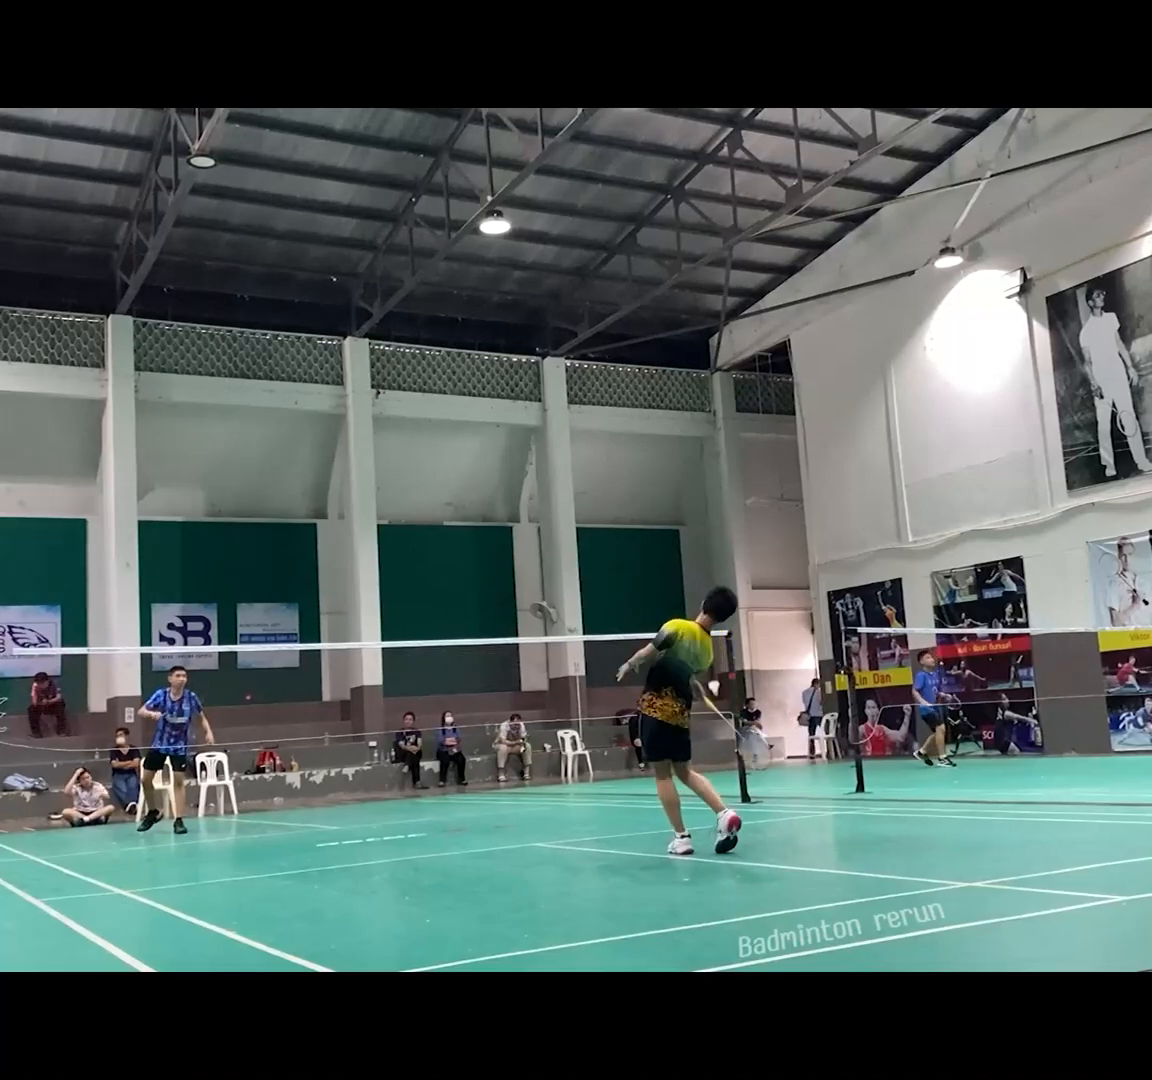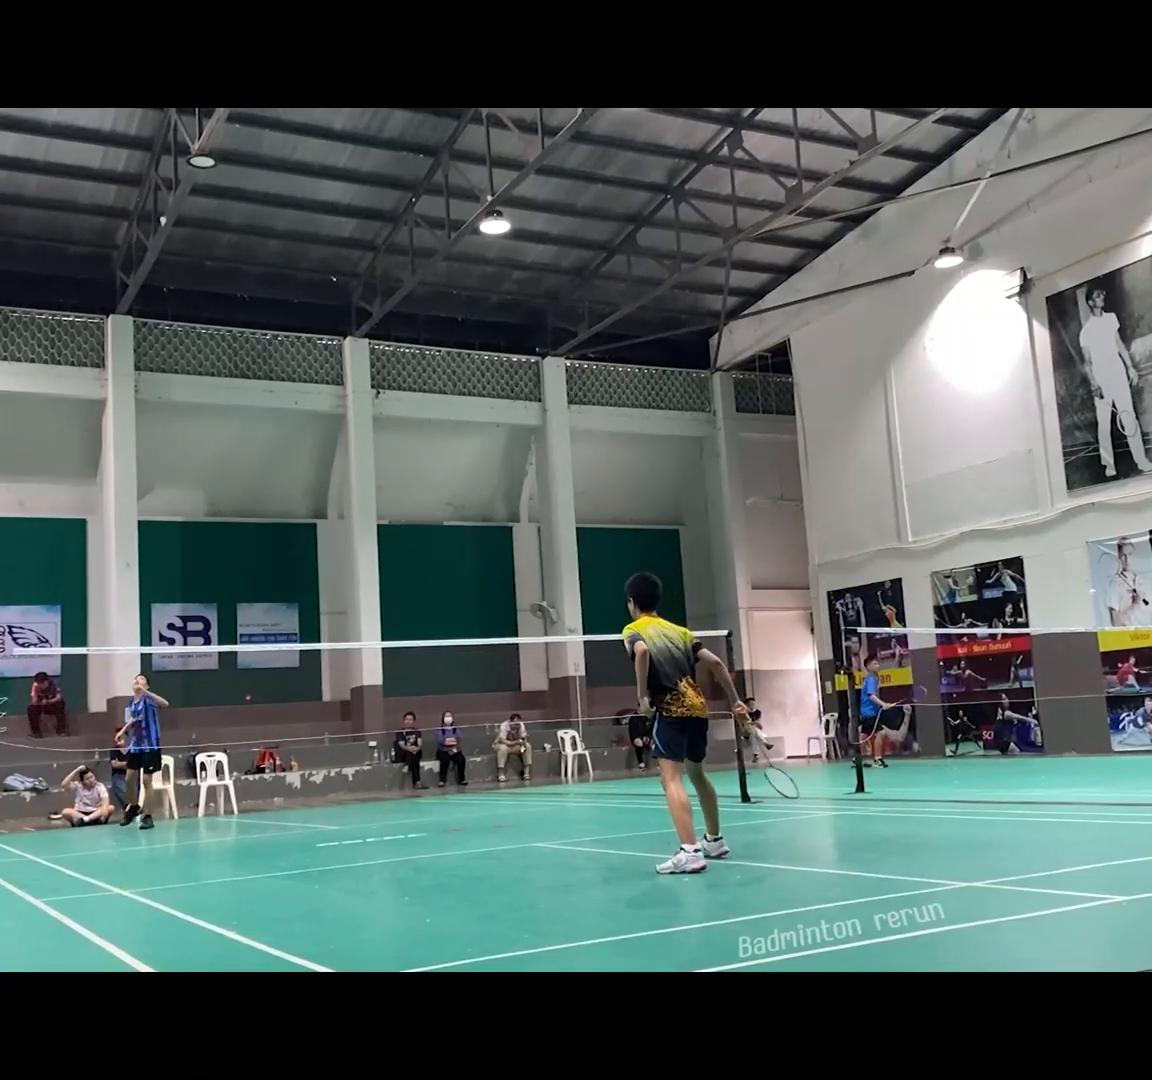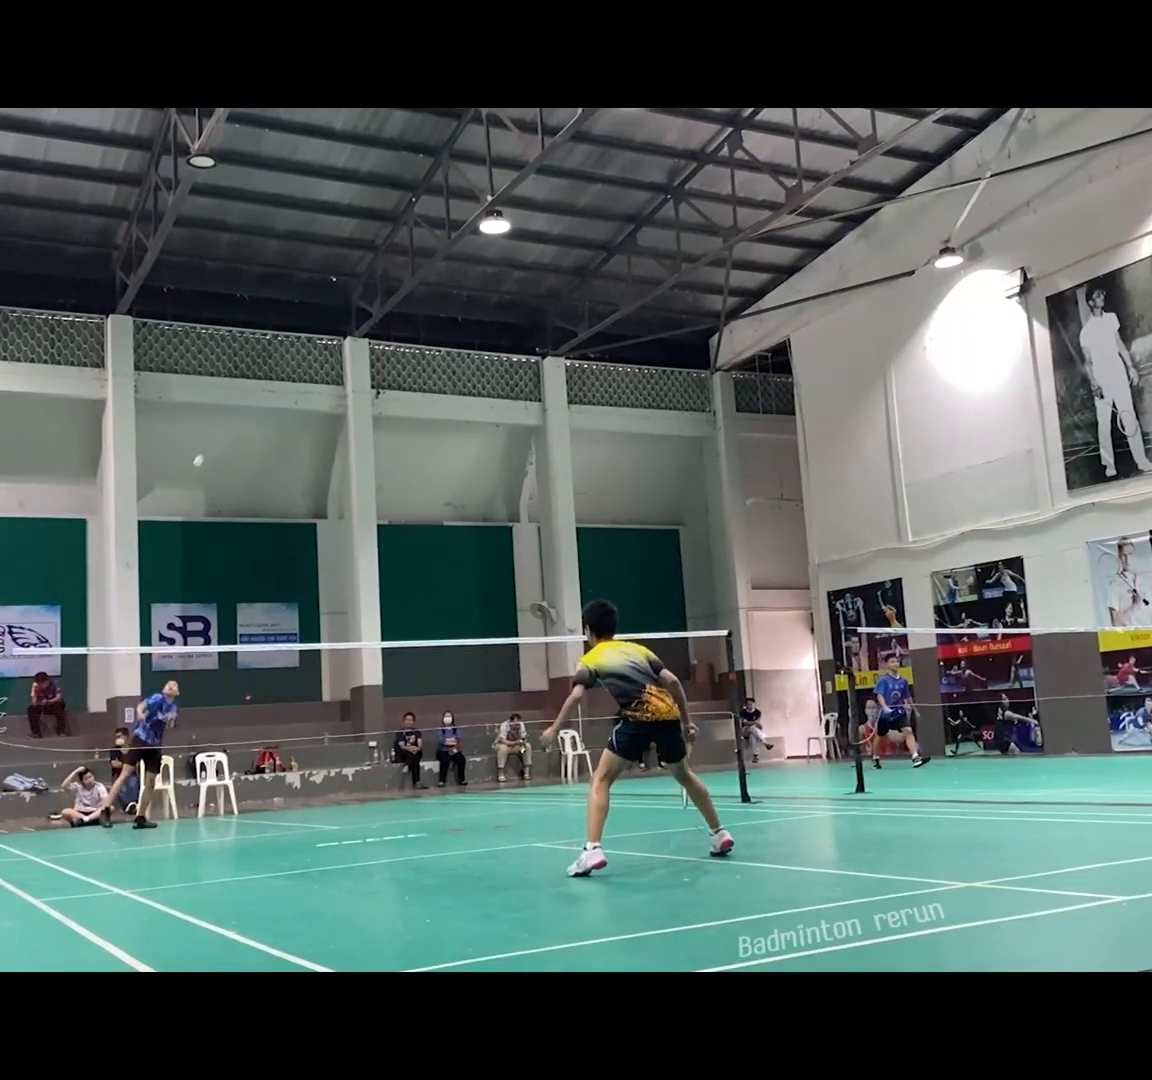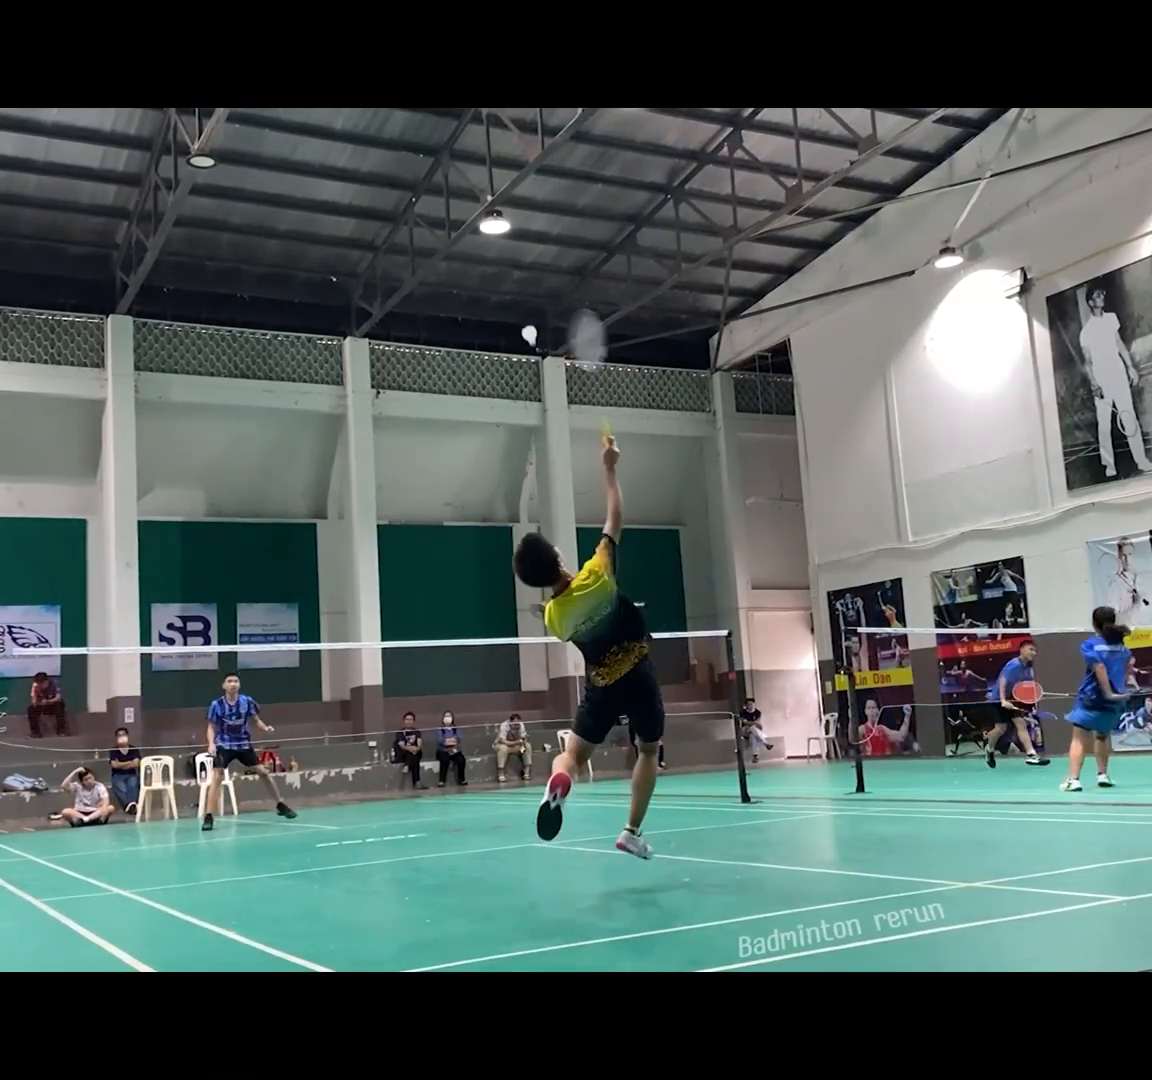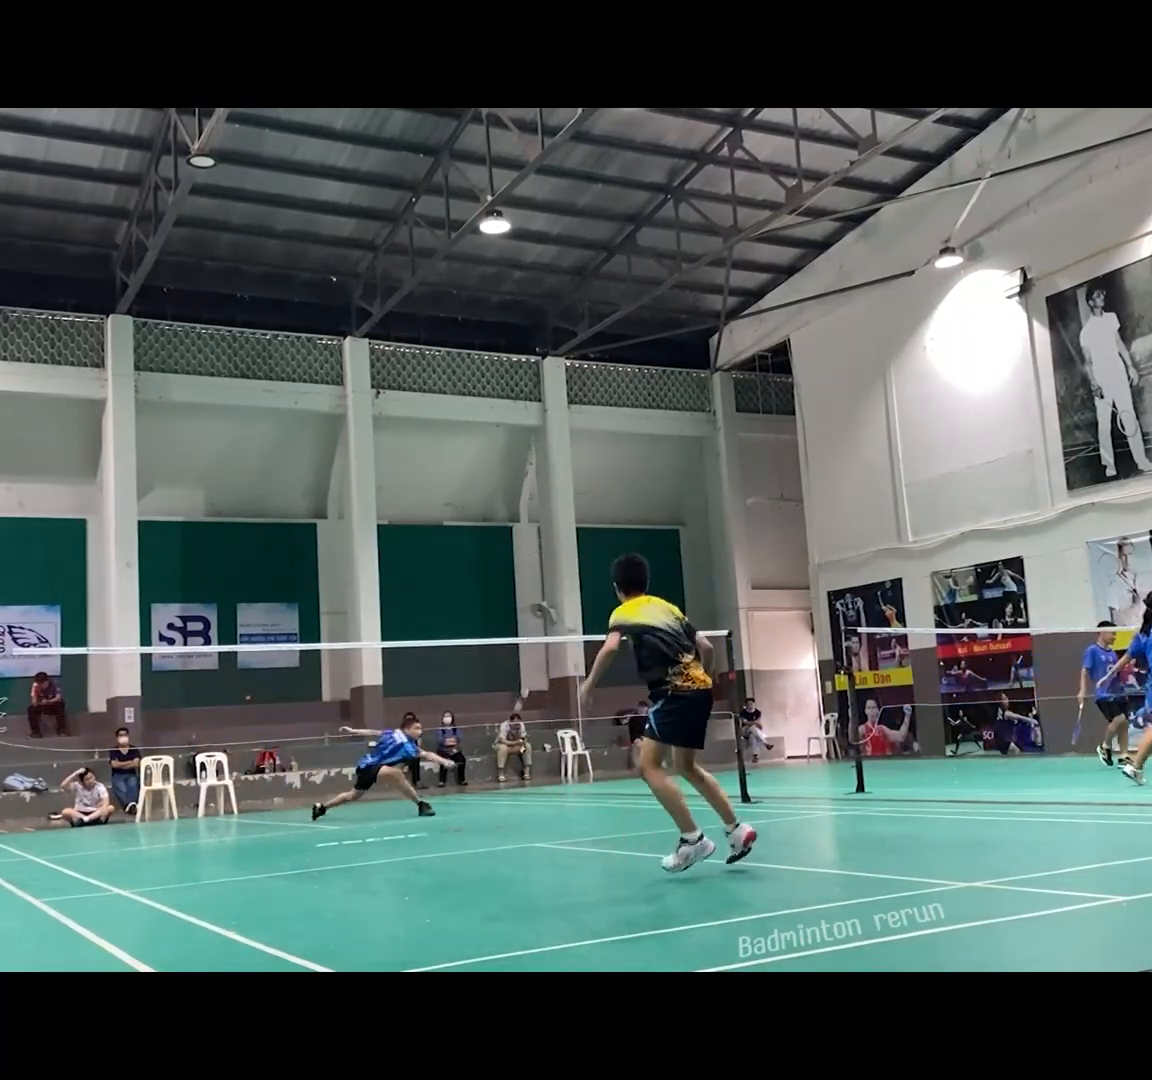
dt=1s
person 1, frame 1
left shoulder: (678, 626)
right shoulder: (709, 649)
left elbow: (648, 653)
left wrist: (628, 666)
left hip: (655, 708)
right hip: (681, 713)
left knee: (663, 775)
right knee: (685, 772)
left ankle: (682, 837)
right ankle: (725, 814)
person 1, frame 2
left shoulder: (633, 631)
right shoulder: (679, 631)
left elbow: (642, 650)
right elbow: (714, 662)
left wrist: (642, 694)
right wrist: (735, 700)
left hip: (670, 709)
right hip: (698, 708)
left knee: (670, 779)
right knee: (697, 773)
left ankle: (690, 851)
right ankle: (715, 839)
person 1, frame 3
left shoulder: (590, 659)
right shoulder: (638, 649)
left elbow: (576, 696)
right elbow: (671, 681)
left wrist: (555, 727)
right wrist: (686, 719)
left hip: (637, 719)
right hip: (666, 715)
left knee: (600, 782)
right knee: (683, 775)
left ankle: (593, 850)
right ankle: (719, 834)
person 1, frame 4
left shoulder: (554, 617)
right shoulder: (595, 578)
right elbow: (615, 518)
right wrist: (611, 468)
left hip: (601, 687)
right hip: (638, 675)
left knee: (572, 757)
right knee: (649, 755)
left ankle: (558, 781)
right ankle: (632, 832)
person 1, frame 5
left shoulder: (623, 614)
right shoulder: (669, 607)
left elbow: (611, 646)
right elbow: (705, 646)
left wrist: (590, 682)
left hip: (674, 692)
right hip: (699, 688)
left knee: (649, 766)
right knee: (688, 768)
left ankle: (692, 840)
right ankle: (737, 830)
